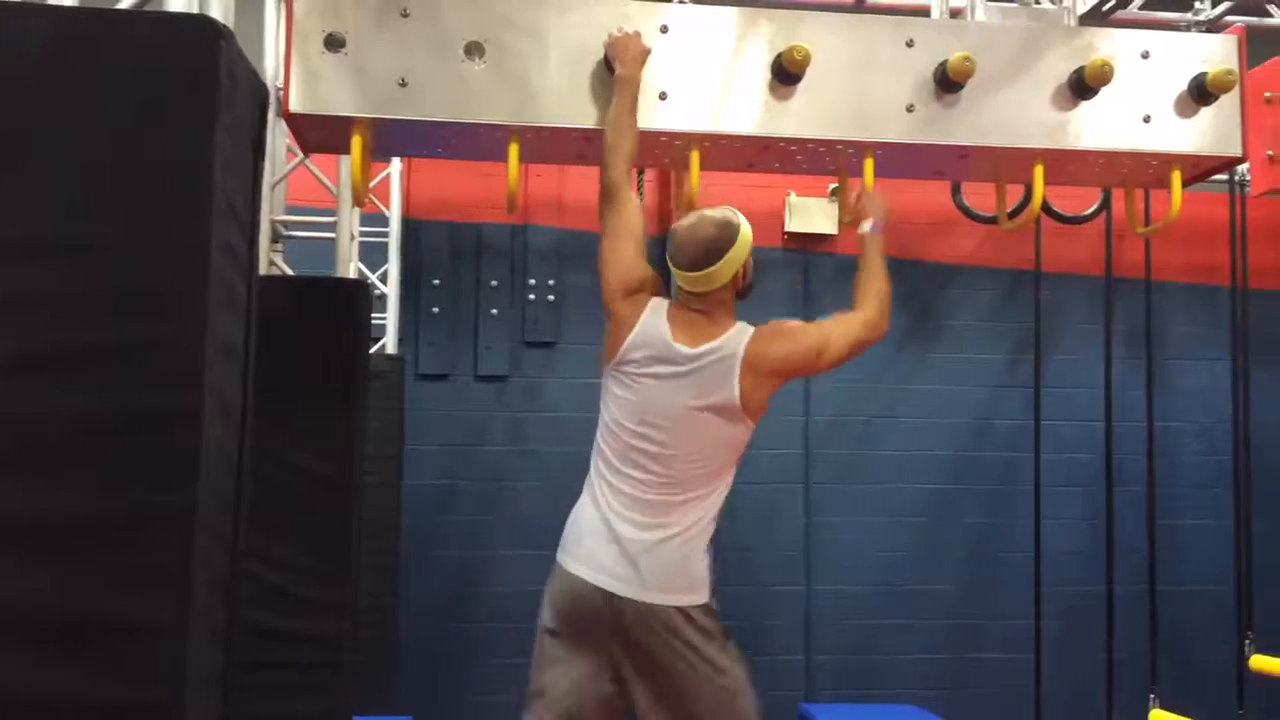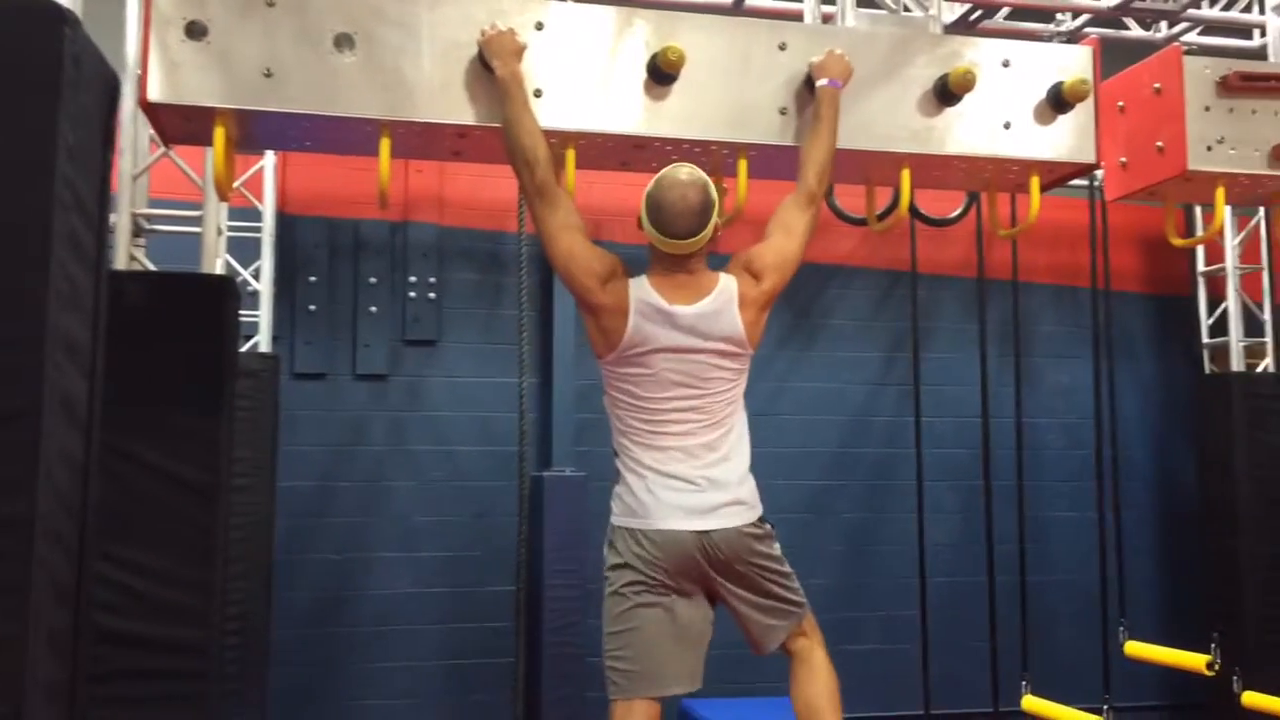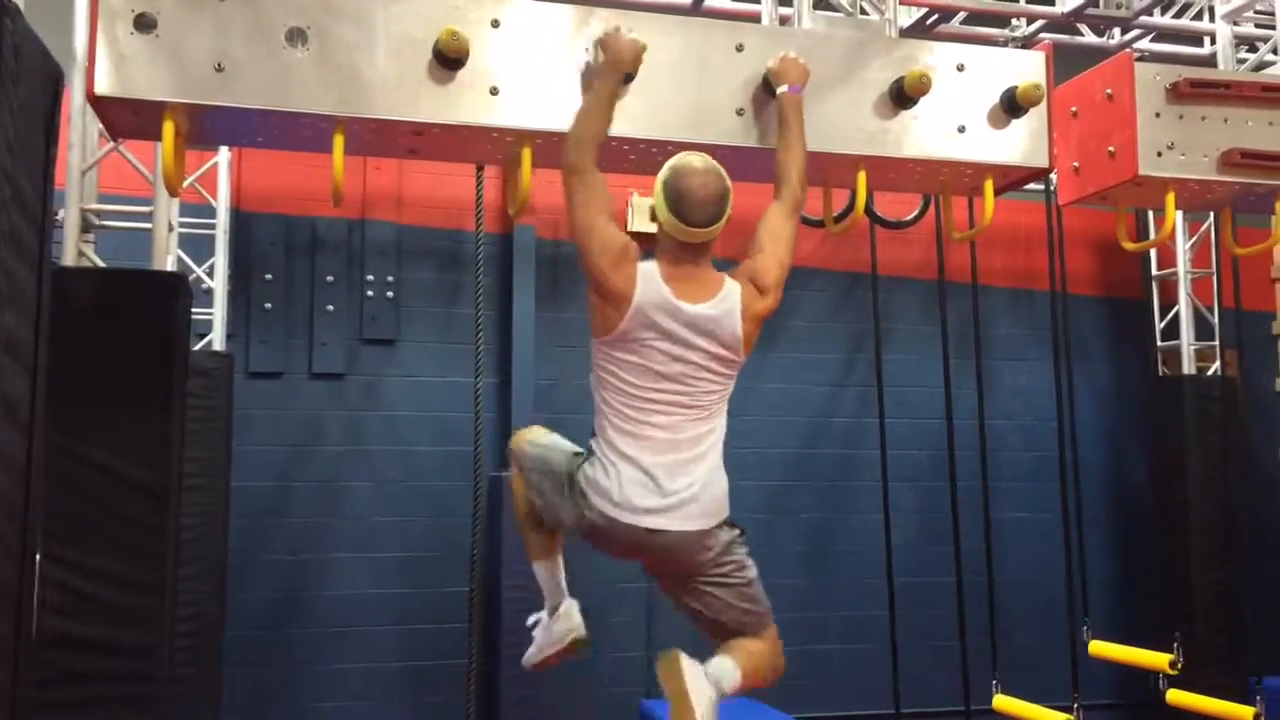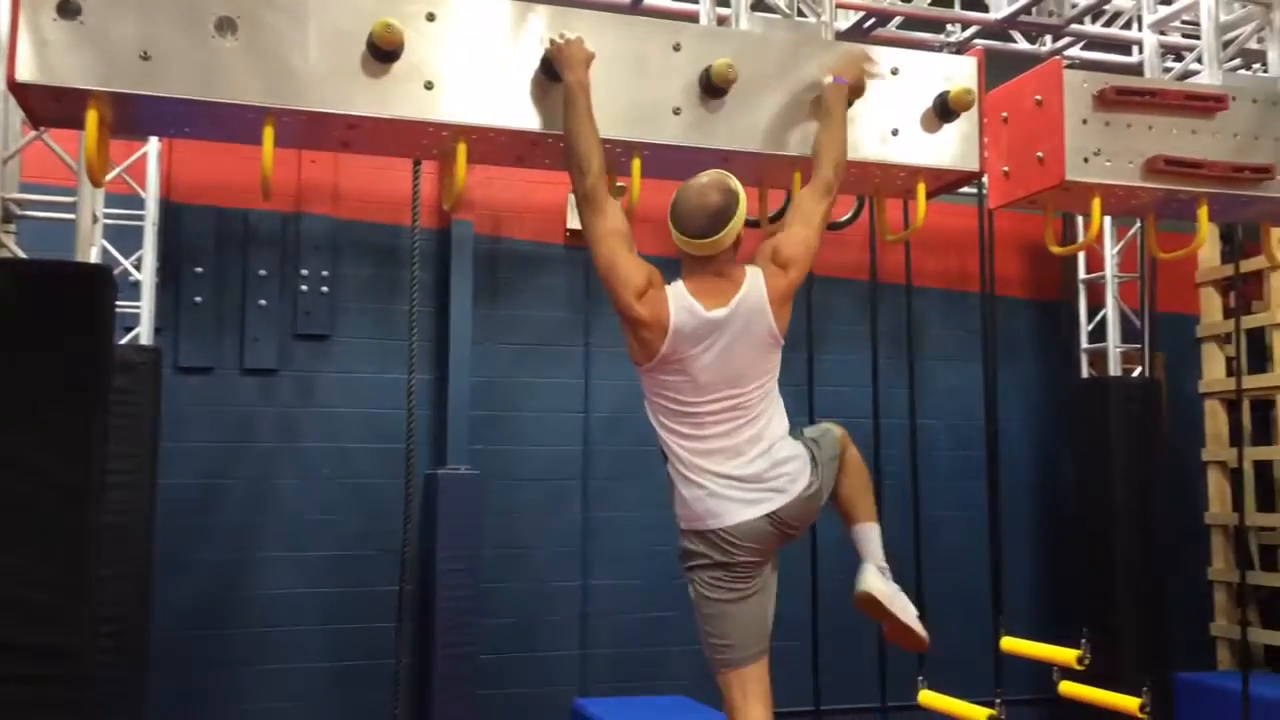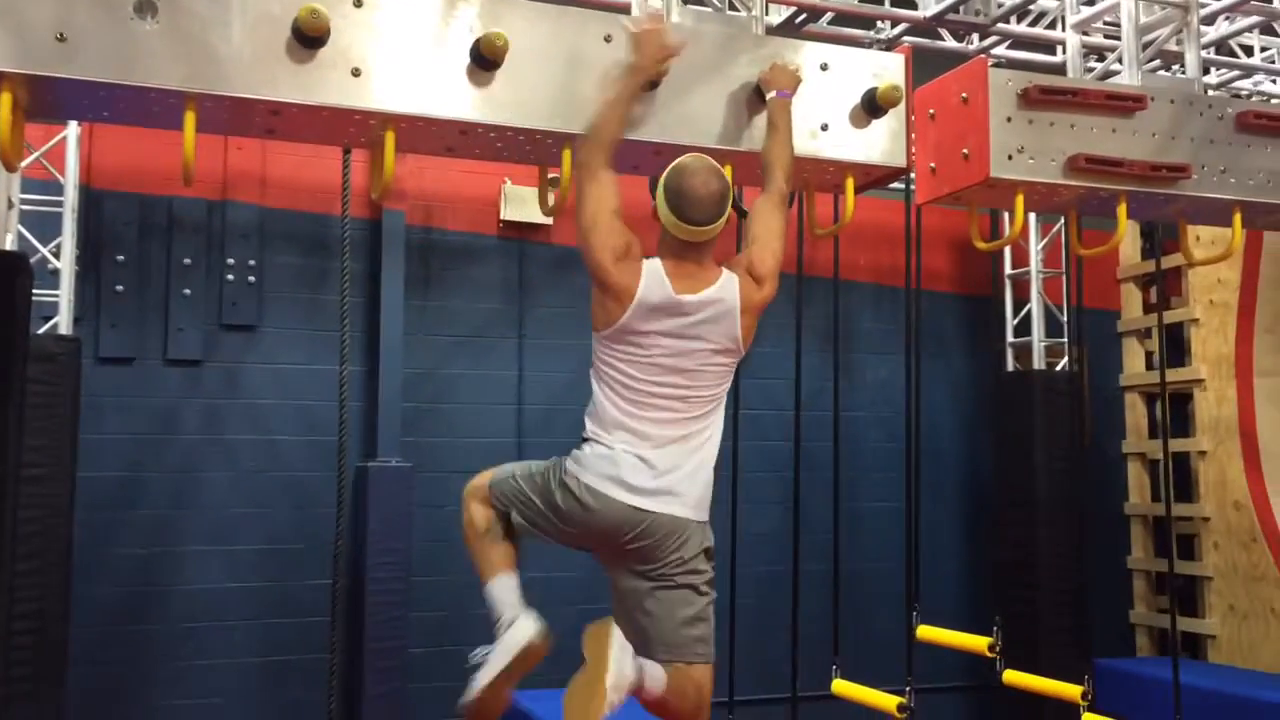
dt=0.7s
person 1, frame 1
left shoulder: (631, 318)
right shoulder: (761, 355)
left elbow: (616, 187)
right elbow: (871, 320)
left wrist: (628, 75)
right wrist: (870, 229)
left hip: (579, 579)
right hip: (665, 597)
person 1, frame 2
left shoulder: (610, 299)
right shoulder: (748, 293)
left elbow: (541, 184)
right elbow: (808, 193)
left wrist: (507, 73)
right wrist: (828, 89)
left hip: (647, 536)
right hip: (736, 526)
right knee: (805, 642)
person 1, frame 3
left shoulder: (621, 282)
right shoulder: (754, 298)
left elbow: (579, 167)
right elbow: (790, 197)
left wrist: (611, 71)
right wrist: (791, 95)
left hip: (605, 510)
right hip: (700, 529)
left knee: (529, 451)
right knee: (762, 650)
left ankle: (561, 610)
person 1, frame 4
left shoulder: (645, 308)
right shoulder: (772, 286)
left elbow: (593, 192)
right elbow: (823, 182)
left wrist: (574, 82)
right wrist: (839, 88)
left hip: (719, 528)
right hip: (792, 492)
right knee: (835, 441)
right ankle: (876, 570)
person 1, frame 5
left shoulder: (622, 278)
right shoulder: (749, 295)
left elbow: (592, 162)
right elbow: (778, 195)
left wrist: (639, 69)
right wrist: (780, 102)
left hip: (587, 489)
right hip: (674, 519)
left knee: (483, 494)
left ankle: (515, 624)
